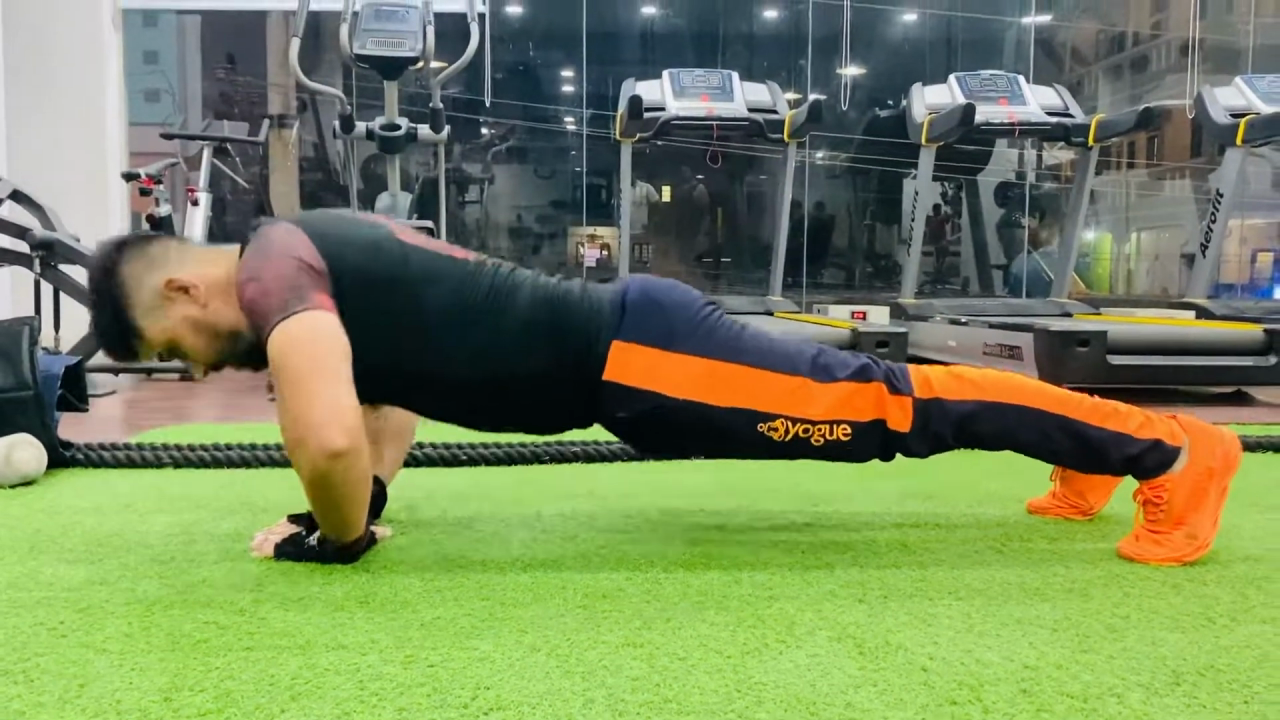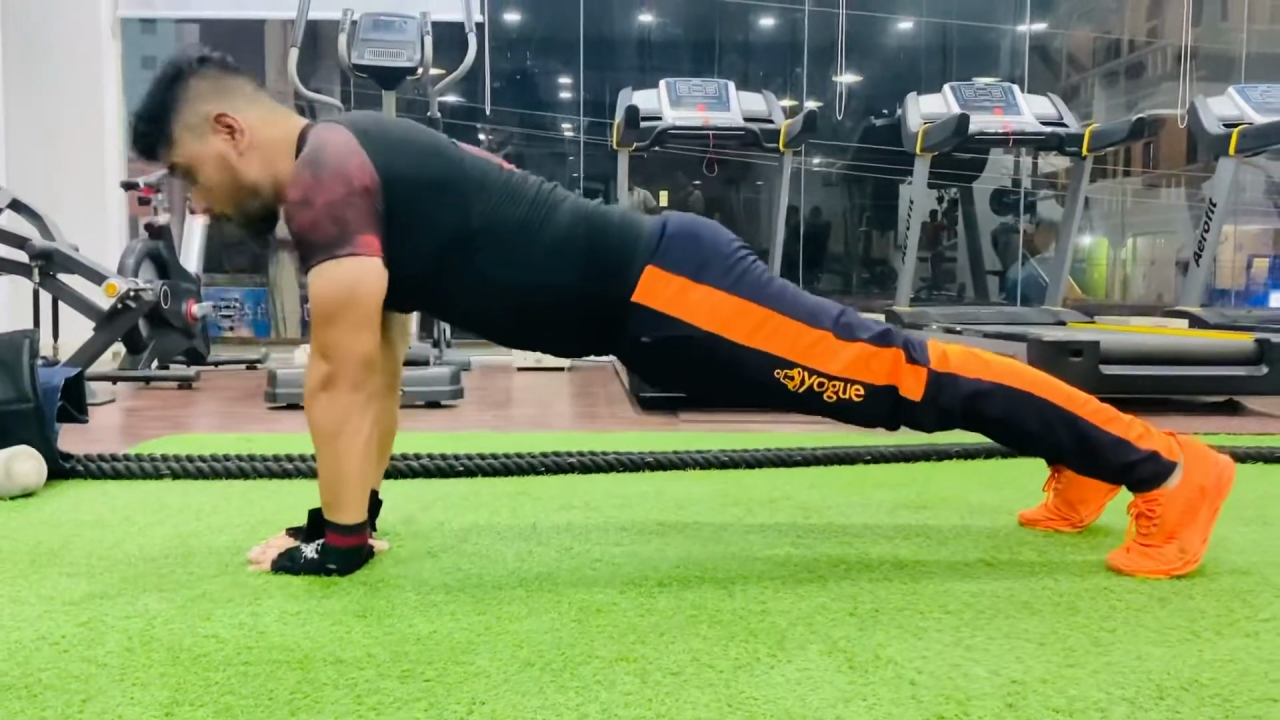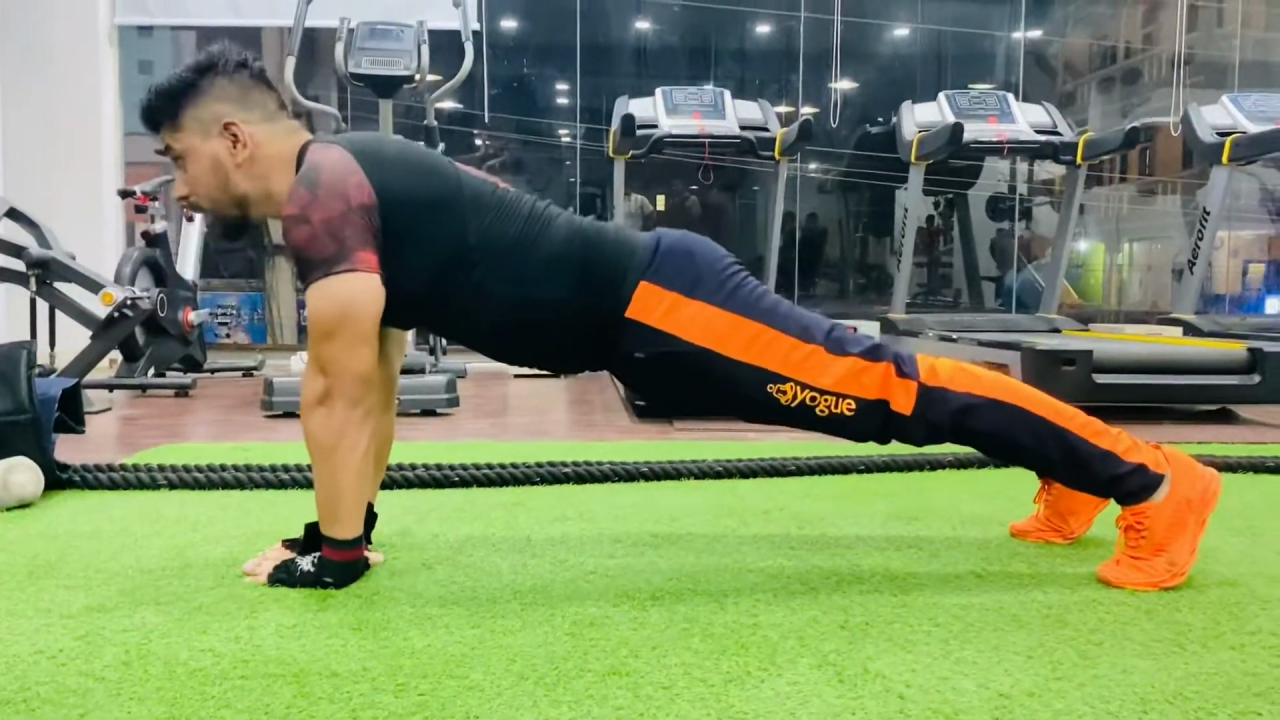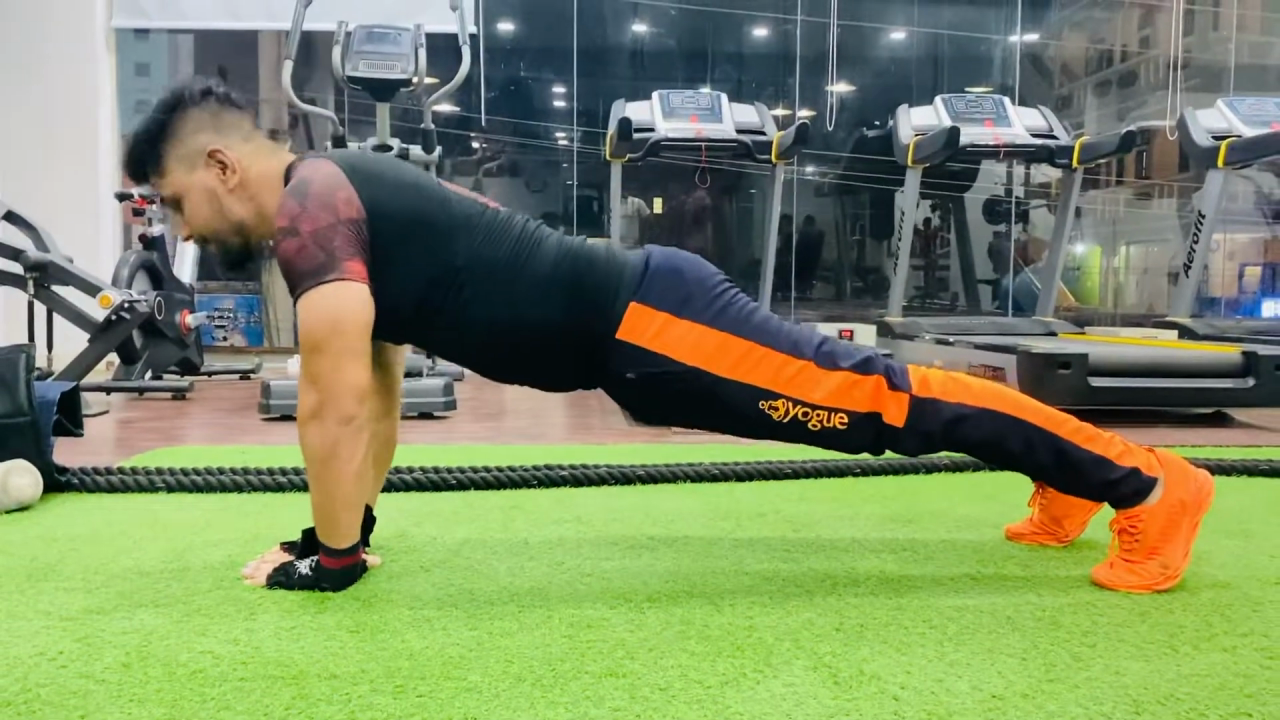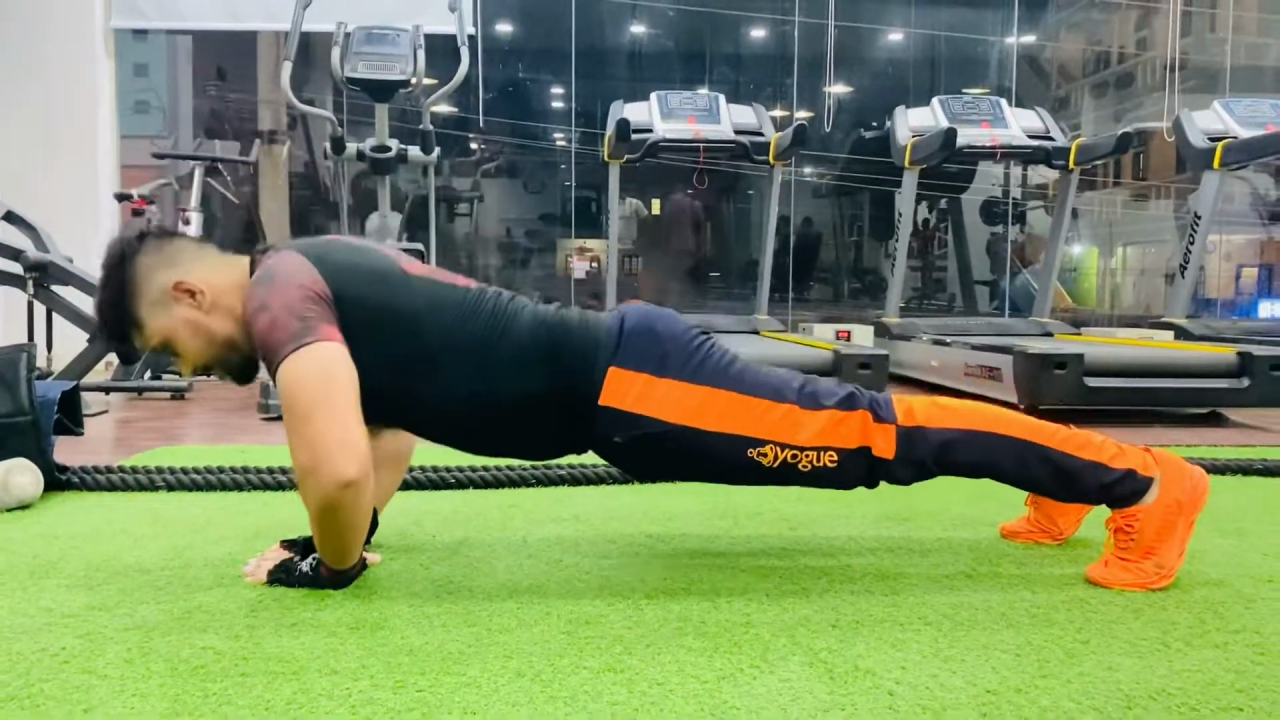
dt=0.3s
person 1, frame 1
left shoulder: (269, 267)
right shoulder: (308, 255)
left elbow: (327, 435)
right elbow: (383, 390)
left wrist: (337, 531)
right wrist: (357, 496)
left hip: (629, 360)
right hip: (621, 347)
left knee: (880, 405)
right knee: (860, 397)
left ankle: (1166, 454)
right ankle: (1093, 447)
person 1, frame 2
left shoulder: (320, 172)
right shoulder: (348, 162)
left elbow: (341, 378)
right elbow: (381, 361)
left wrist: (339, 537)
right wrist: (355, 503)
left hip: (659, 290)
right hip: (648, 283)
left knee: (892, 377)
right knee: (878, 368)
left ankle: (1165, 470)
right ankle: (1081, 469)
person 1, frame 3
left shoulder: (321, 196)
right shoulder: (343, 184)
left elbow: (338, 391)
right elbow: (374, 373)
left wrist: (334, 551)
right wrist: (349, 516)
left hip: (653, 304)
right hip: (639, 303)
left knee: (884, 390)
right knee: (868, 390)
left ankle: (1151, 484)
right ankle: (1079, 475)
person 1, frame 4
left shoulder: (308, 208)
right shoulder: (336, 195)
left elbow: (334, 405)
right elbow: (378, 385)
left wrist: (332, 556)
right wrist: (351, 519)
left hip: (641, 327)
right hip: (633, 315)
left knee: (875, 403)
right knee: (863, 399)
left ankle: (1145, 486)
right ankle: (1069, 480)
person 1, frame 5
left shoulder: (275, 296)
right shoulder: (311, 275)
left elbow: (336, 466)
right elbow: (395, 396)
left wrist: (330, 559)
right wrist: (356, 520)
left hip: (624, 385)
right hip: (614, 370)
left knee: (865, 435)
right knee: (842, 426)
left ankle: (1140, 480)
right ankle: (1065, 476)
